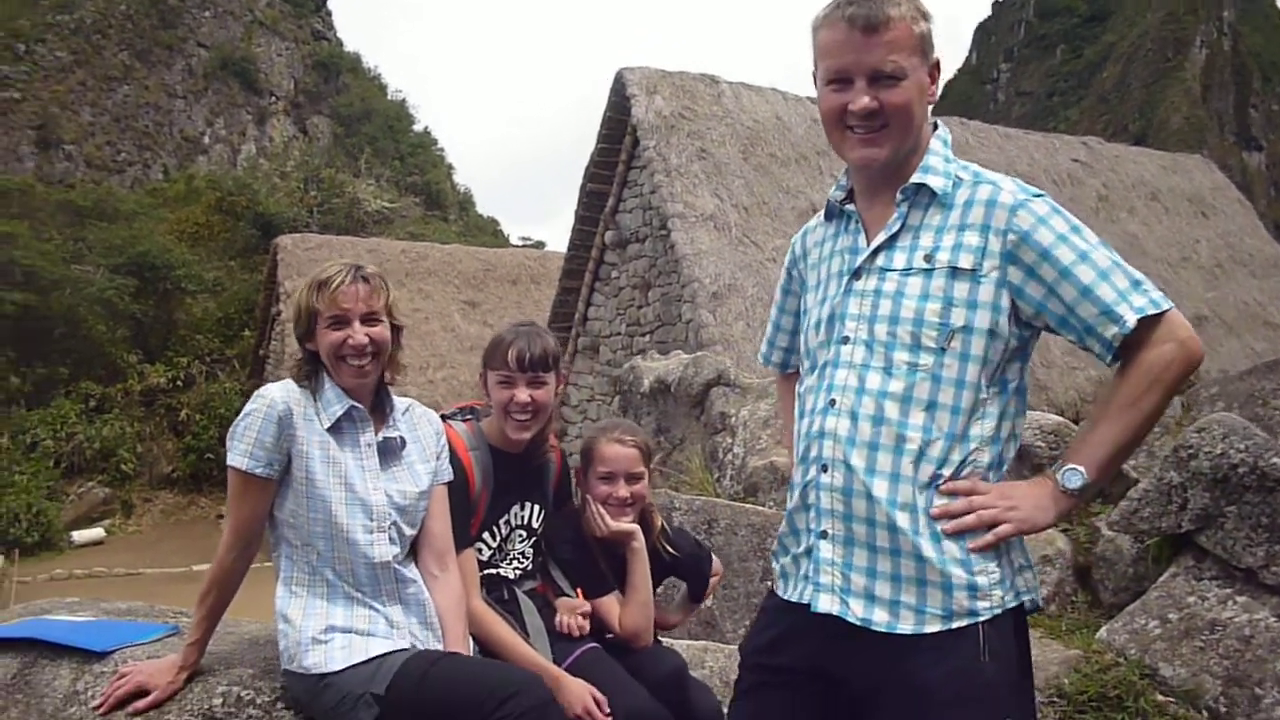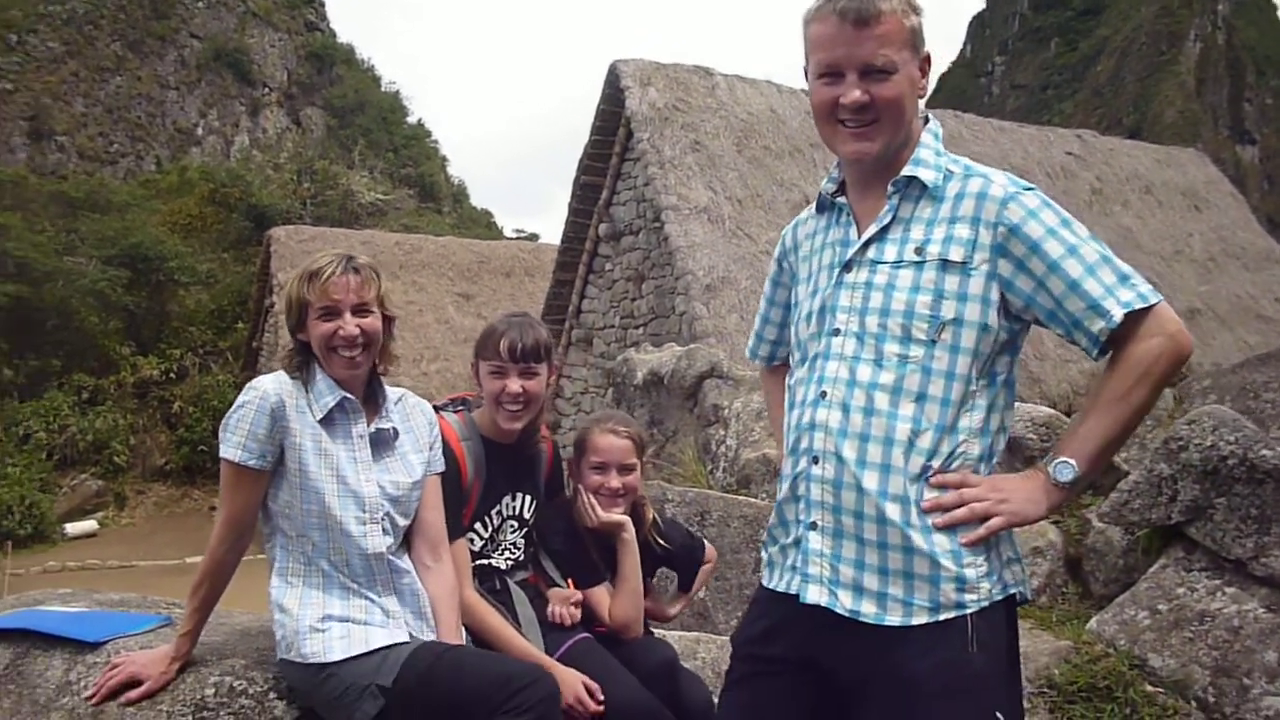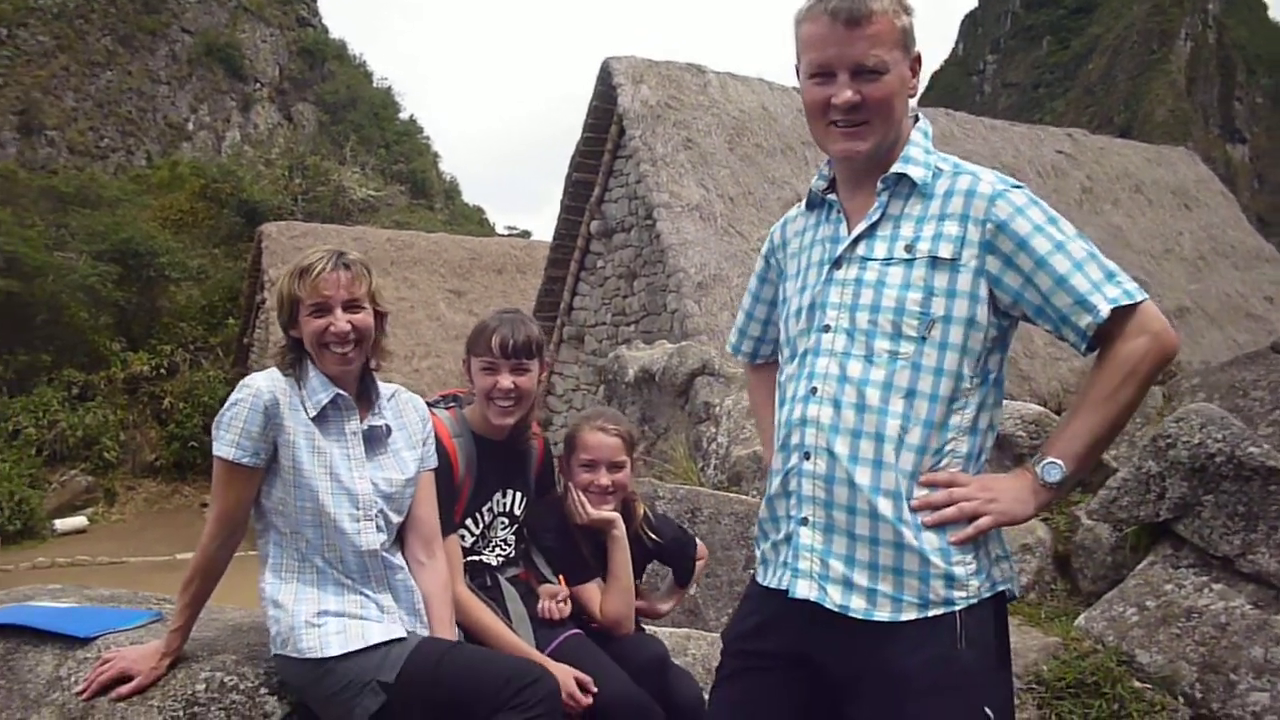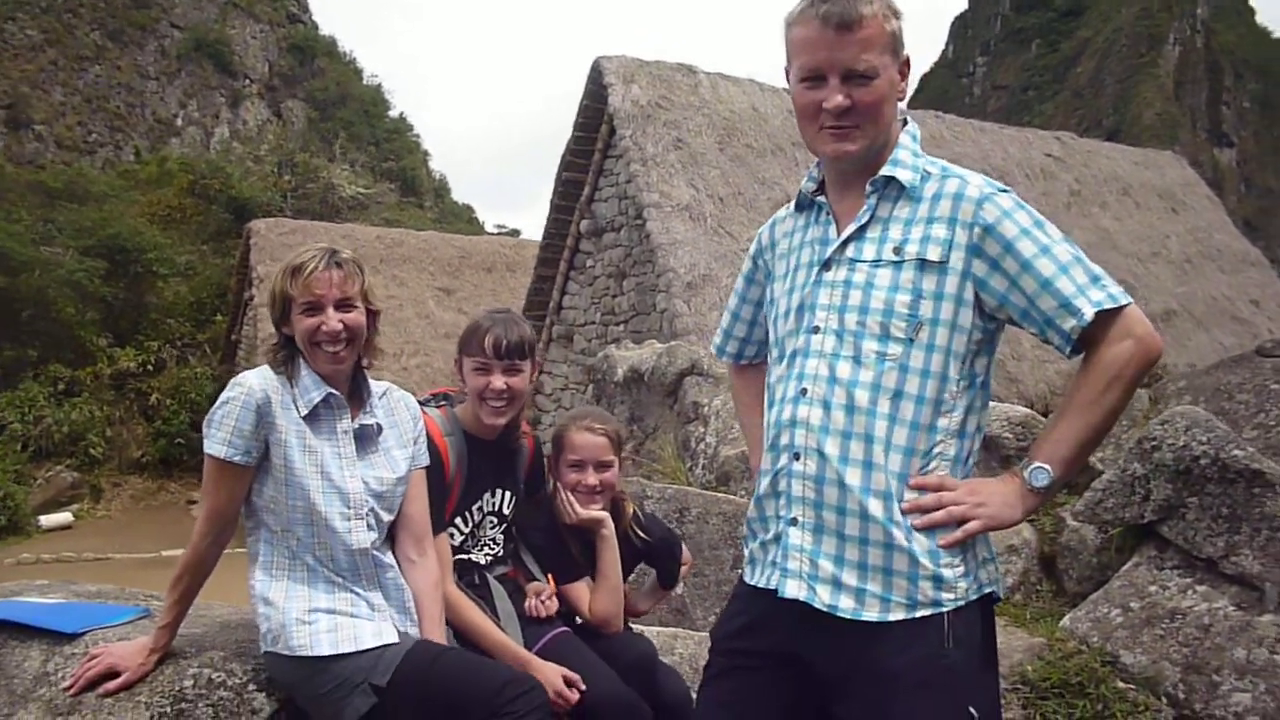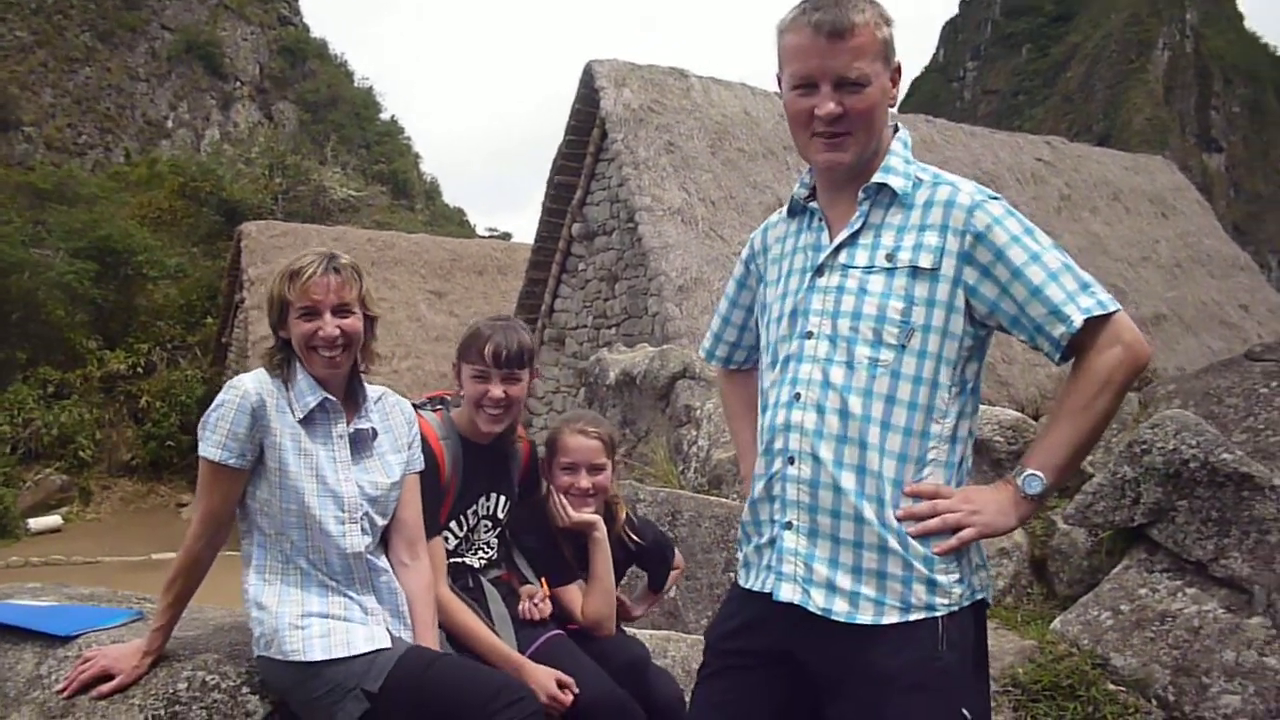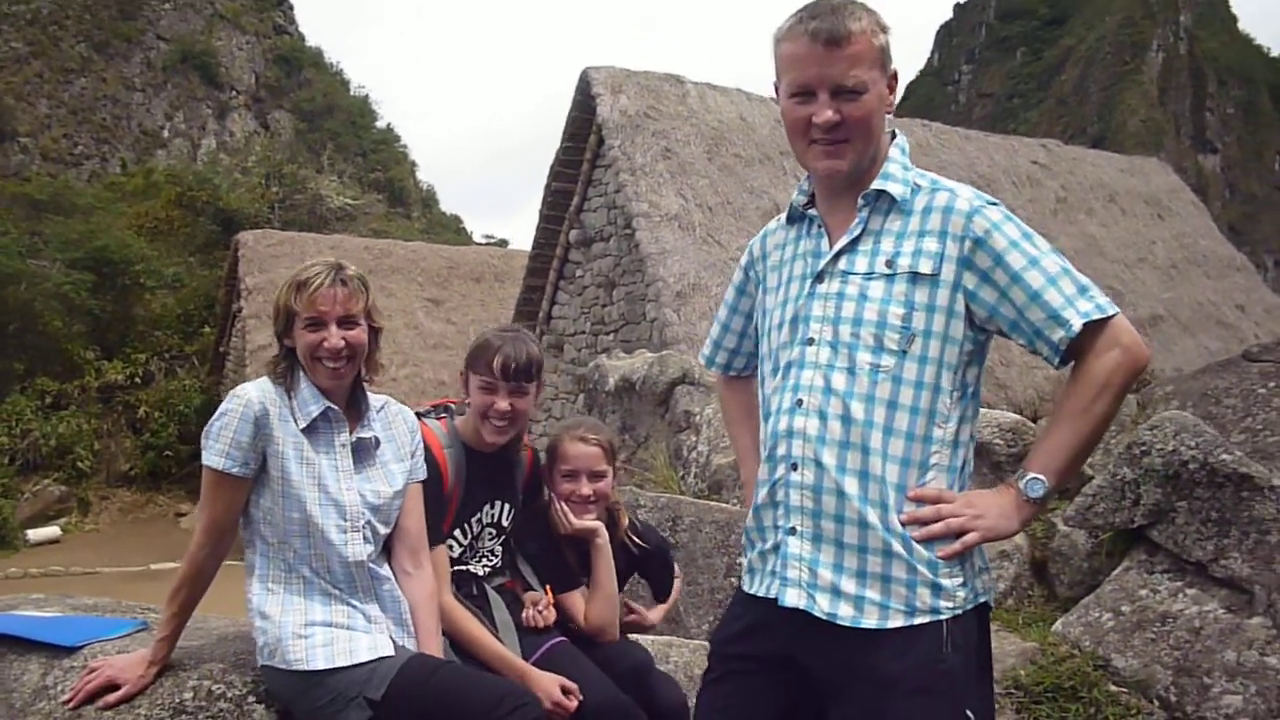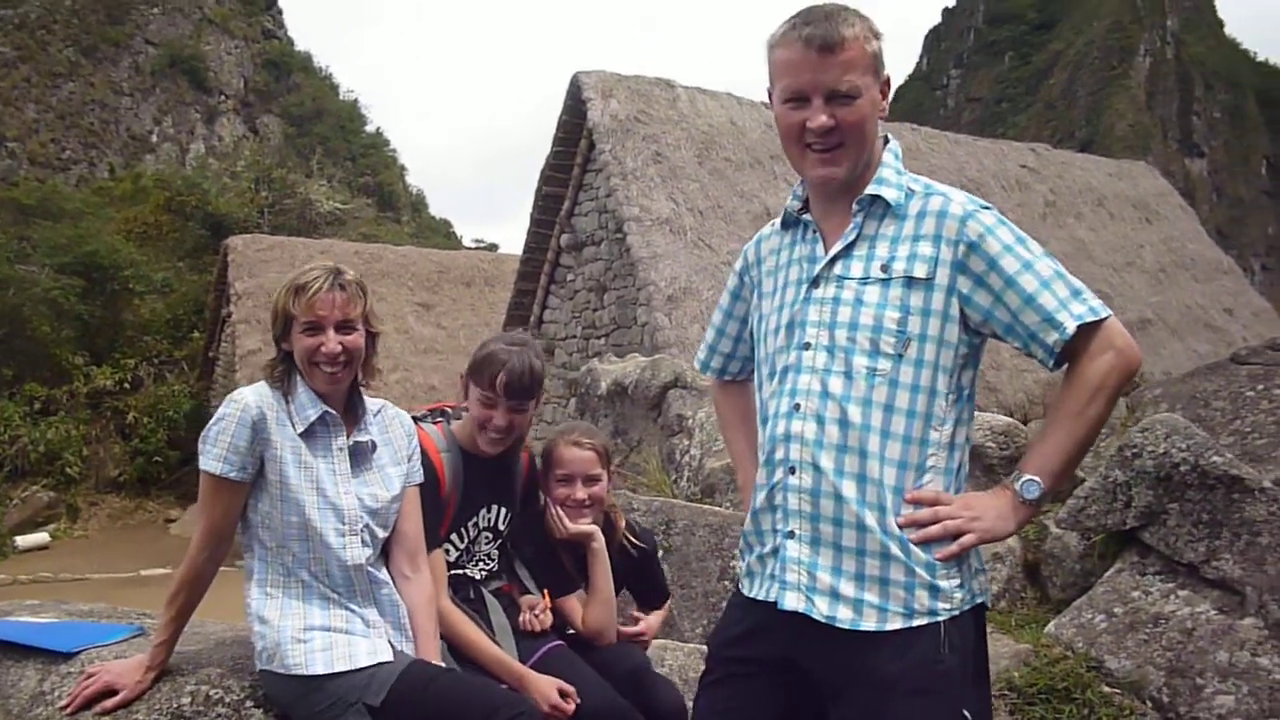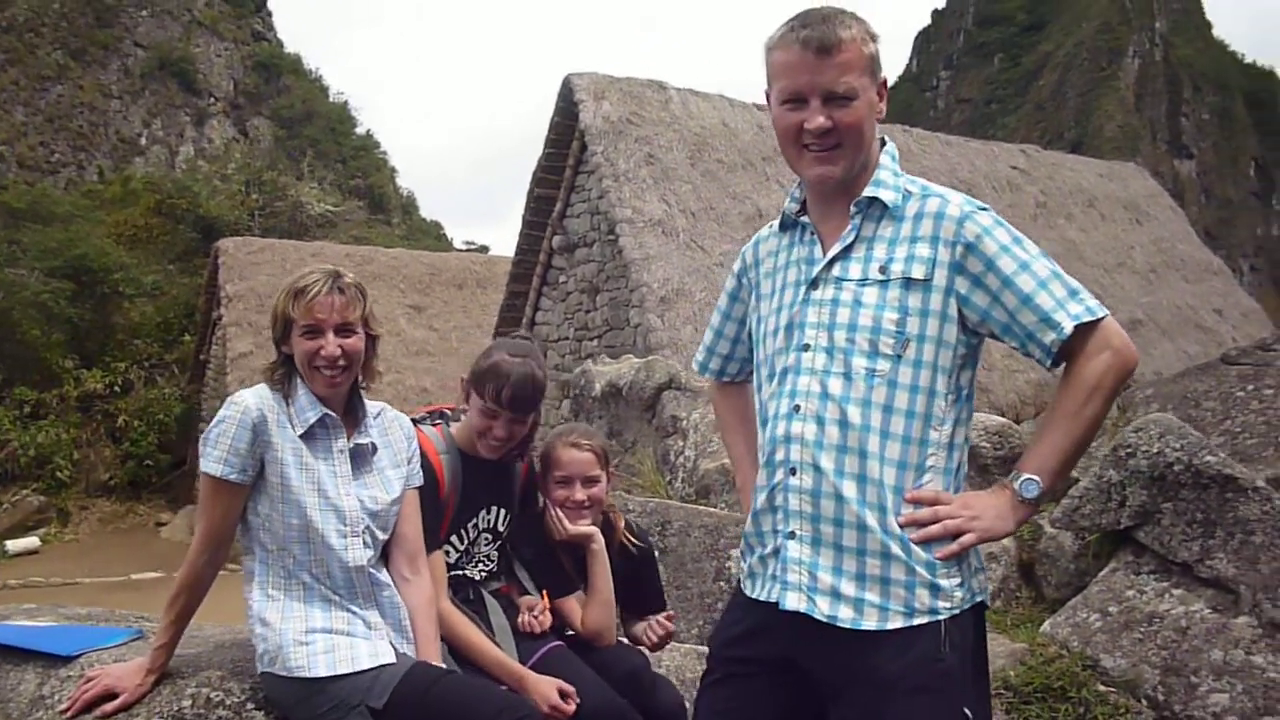
dt=0.1s
person 1, frame 1
left shoulder: (1003, 213)
right shoulder: (811, 243)
left elbow: (1168, 343)
left wrist: (1059, 487)
left hip: (945, 617)
right hip: (801, 600)
person 1, frame 2
left shoulder: (993, 208)
right shoulder: (802, 236)
left elbow: (1156, 338)
left wrist: (1050, 480)
left hip: (935, 610)
right hip: (792, 593)
person 1, frame 3
left shoulder: (982, 205)
right shoulder: (790, 234)
left elbow: (1143, 337)
left wrist: (1039, 479)
left hip: (924, 603)
right hip: (782, 588)
person 1, frame 4
left shoulder: (970, 208)
right shoulder: (778, 235)
left elbow: (1127, 341)
left wrist: (1027, 484)
left hip: (911, 604)
right hip: (771, 587)
person 1, frame 5
left shoulder: (961, 215)
right shoulder: (770, 241)
left elbow: (1117, 347)
left wrist: (1018, 492)
left hip: (904, 607)
right hip: (764, 590)
person 1, frame 6
left shoulder: (960, 220)
right shoulder: (769, 248)
left elbow: (1115, 350)
left wrist: (1020, 496)
left hip: (907, 612)
right hip: (768, 596)
person 1, frame 7
left shoulder: (954, 225)
right shoulder: (764, 253)
left elbow: (1108, 353)
left wrist: (1016, 498)
left hip: (904, 613)
right hip: (766, 598)
person 1, frame 8
left shoulder: (952, 226)
right shoulder: (761, 255)
left elbow: (1105, 351)
left wrist: (1016, 497)
left hip: (904, 614)
right hip: (766, 599)
person 2, frame 1
left shoulder: (424, 426)
right shoulder: (279, 409)
left elbow: (440, 565)
right elbow: (237, 549)
left wrist: (459, 669)
right wrist: (185, 661)
left hip: (419, 648)
right hip: (335, 658)
person 2, frame 2
left shoulder: (417, 417)
right shoulder: (271, 401)
left elbow: (433, 555)
right elbow: (230, 540)
left wrist: (455, 657)
right wrist: (177, 651)
left hip: (414, 638)
right hip: (331, 648)
person 2, frame 3
left shoulder: (410, 413)
right shoulder: (264, 398)
left elbow: (426, 551)
right elbow: (222, 536)
left wrist: (447, 659)
right wrist: (169, 647)
left hip: (406, 632)
right hip: (325, 644)
person 2, frame 4
left shoulder: (401, 410)
right shoulder: (257, 396)
left elbow: (416, 550)
right elbow: (212, 533)
left wrist: (437, 660)
right wrist: (157, 644)
left hip: (396, 632)
right hip: (315, 642)
person 2, frame 5
left shoulder: (396, 415)
right shoulder: (252, 399)
left elbow: (411, 554)
right elbow: (206, 536)
left wrist: (429, 660)
right wrist: (150, 646)
left hip: (390, 635)
right hip: (309, 647)
person 2, frame 6
left shoulder: (399, 424)
right shoulder: (255, 408)
left elbow: (413, 563)
right elbow: (210, 545)
left wrist: (432, 667)
right wrist: (155, 657)
left hip: (392, 644)
right hip: (313, 656)
person 2, frame 7
left shoulder: (396, 429)
right shoulder: (252, 412)
left elbow: (411, 567)
right elbow: (208, 549)
left wrist: (432, 674)
right wrist: (153, 661)
left hip: (392, 648)
right hip: (311, 658)
person 2, frame 8
left shoulder: (396, 431)
right shoulder: (252, 414)
left elbow: (410, 569)
right elbow: (208, 552)
left wrist: (432, 674)
right wrist: (152, 664)
left hip: (392, 651)
right hip: (312, 660)
person 3, frame 1
left shoulder: (552, 458)
right shoulder: (455, 459)
right elbow: (466, 604)
right wrist: (556, 681)
left hip: (538, 620)
right hip: (478, 636)
person 3, frame 2
left shoulder: (543, 448)
right shoulder: (447, 449)
right elbow: (459, 594)
right wrist: (550, 670)
left hip: (528, 610)
right hip: (470, 626)
person 3, frame 3
left shoulder: (535, 445)
right shoulder: (441, 445)
right elbow: (450, 589)
right wrist: (540, 665)
left hip: (521, 606)
right hip: (462, 620)
person 3, frame 4
left shoulder: (525, 444)
right shoulder: (431, 444)
right elbow: (439, 587)
right wrist: (529, 665)
left hip: (509, 603)
right hip: (450, 618)
person 3, frame 5
left shoulder: (520, 450)
right shoulder: (427, 448)
right elbow: (434, 591)
left wrist: (529, 589)
right wrist: (521, 668)
left hip: (503, 607)
right hip: (443, 622)
person 3, frame 6
left shoulder: (524, 457)
right shoulder: (431, 456)
right elbow: (437, 599)
right wrist: (526, 675)
left hip: (507, 614)
right hip: (447, 629)
person 3, frame 7
left shoulder: (520, 462)
right shoulder: (426, 462)
right elbow: (434, 604)
right wrist: (523, 679)
left hip: (503, 618)
right hip: (444, 633)
person 3, frame 8
left shoulder: (518, 465)
right shoulder: (426, 464)
right elbow: (434, 605)
left wrist: (528, 601)
right wrist: (524, 680)
left hip: (503, 619)
right hip: (444, 635)
person 4, frame 1
left shoulder: (664, 537)
right shoulder: (566, 534)
left elbow: (714, 570)
right elbow: (635, 634)
left wrist: (676, 615)
right wrist: (634, 544)
left hip: (638, 662)
right knee: (666, 669)
person 4, frame 2
left shoulder: (656, 528)
right shoulder: (558, 525)
left elbow: (708, 557)
right elbow: (625, 624)
left wrist: (671, 606)
right wrist: (625, 535)
left hip: (630, 654)
right knee: (657, 660)
person 4, frame 3
left shoulder: (647, 524)
right shoulder: (548, 521)
left elbow: (699, 556)
right elbow: (616, 621)
left wrist: (664, 602)
right wrist: (615, 531)
left hip: (619, 648)
right knee: (648, 655)
person 4, frame 4
left shoulder: (636, 523)
left elbow: (683, 560)
right elbow: (605, 619)
left wrist: (644, 601)
right wrist: (604, 530)
left hip: (607, 647)
right knee: (636, 653)
person 4, frame 5
left shoulder: (630, 528)
left elbow: (675, 564)
right elbow: (599, 623)
left wrist: (637, 605)
right wrist: (596, 533)
left hip: (601, 651)
right knee: (629, 656)
person 4, frame 6
left shoulder: (633, 534)
right shoulder: (535, 531)
left elbow: (672, 577)
right elbow: (602, 629)
left wrist: (654, 615)
right wrist: (599, 540)
left hip: (605, 658)
right knee: (632, 663)
person 4, frame 7
left shoulder: (631, 538)
right shoulder: (531, 534)
left elbow: (657, 608)
right elbow: (599, 632)
left wrist: (649, 625)
right wrist: (595, 544)
left hip: (602, 661)
right knee: (628, 665)
person 4, frame 8
left shoulder: (629, 538)
right shoulder: (530, 535)
left elbow: (634, 627)
right elbow: (599, 634)
left wrist: (652, 631)
right wrist: (595, 545)
left hip: (599, 662)
right knee: (627, 667)
